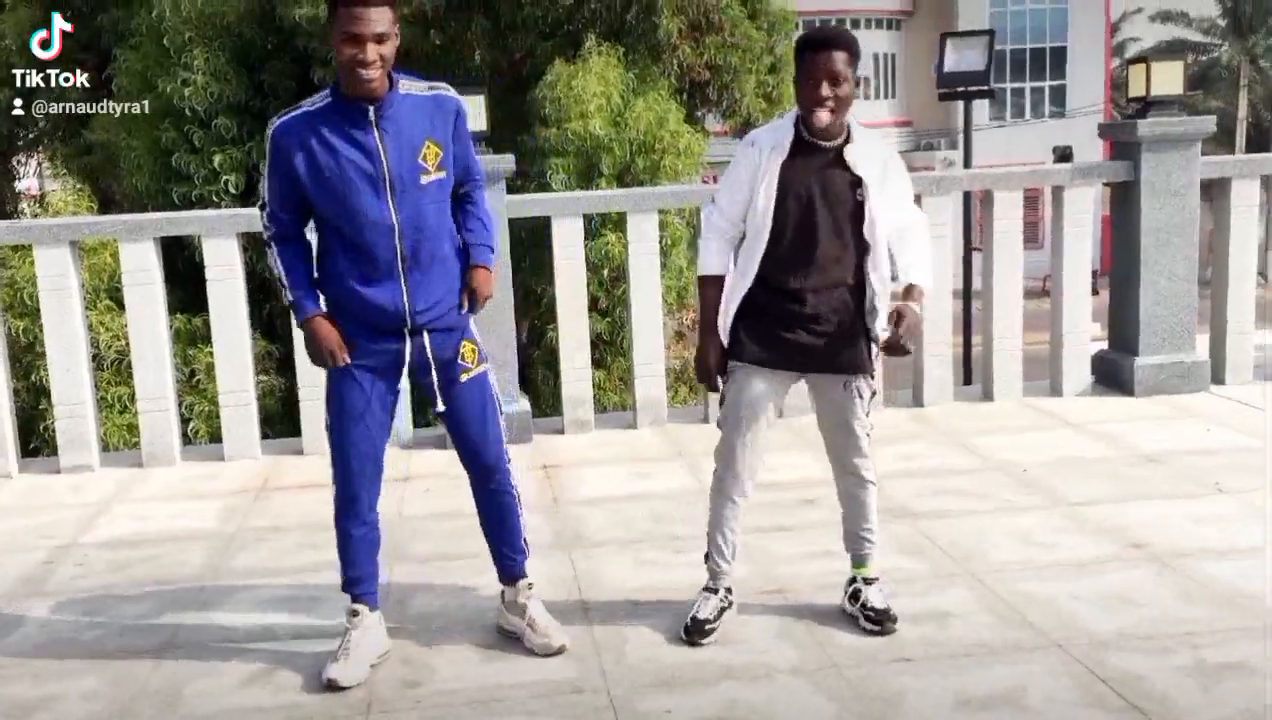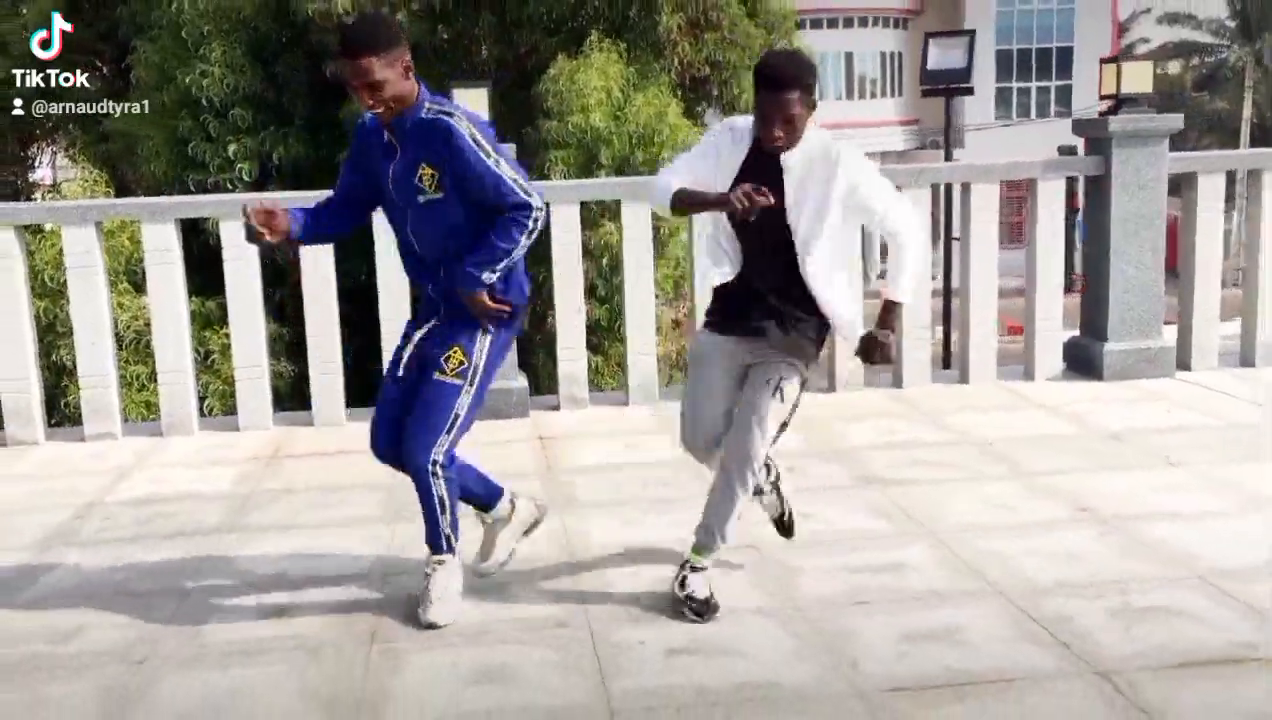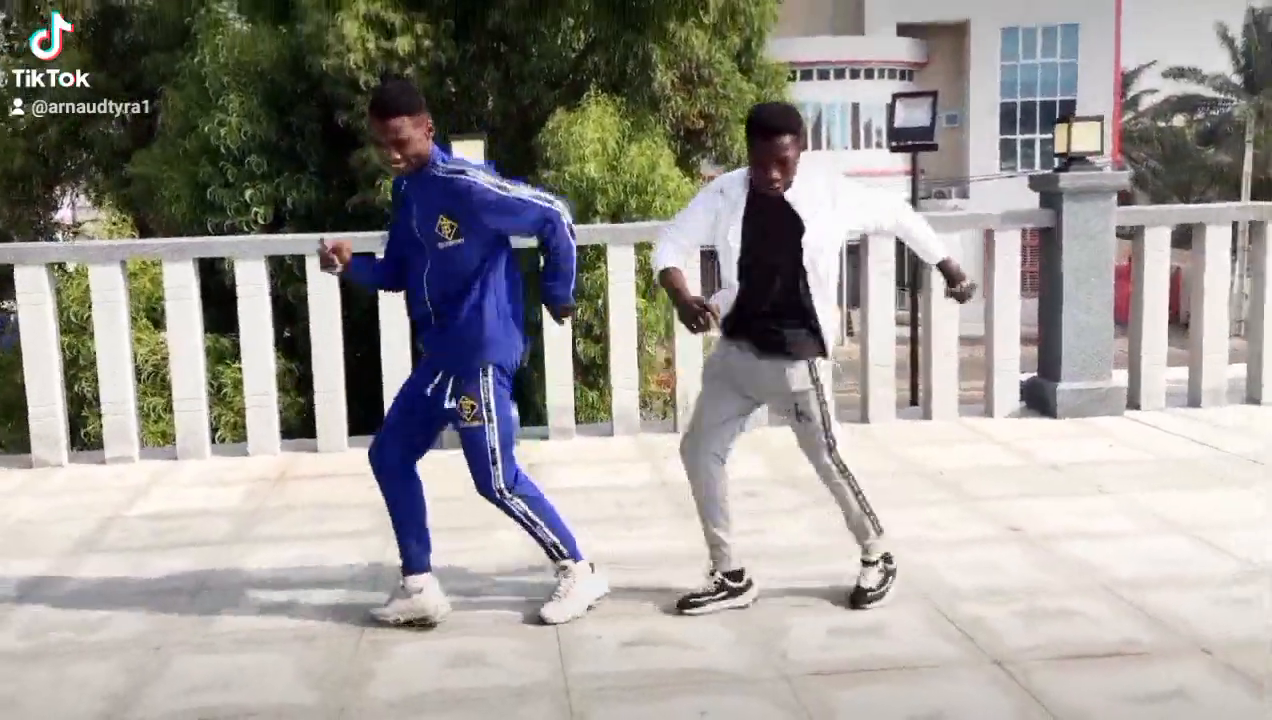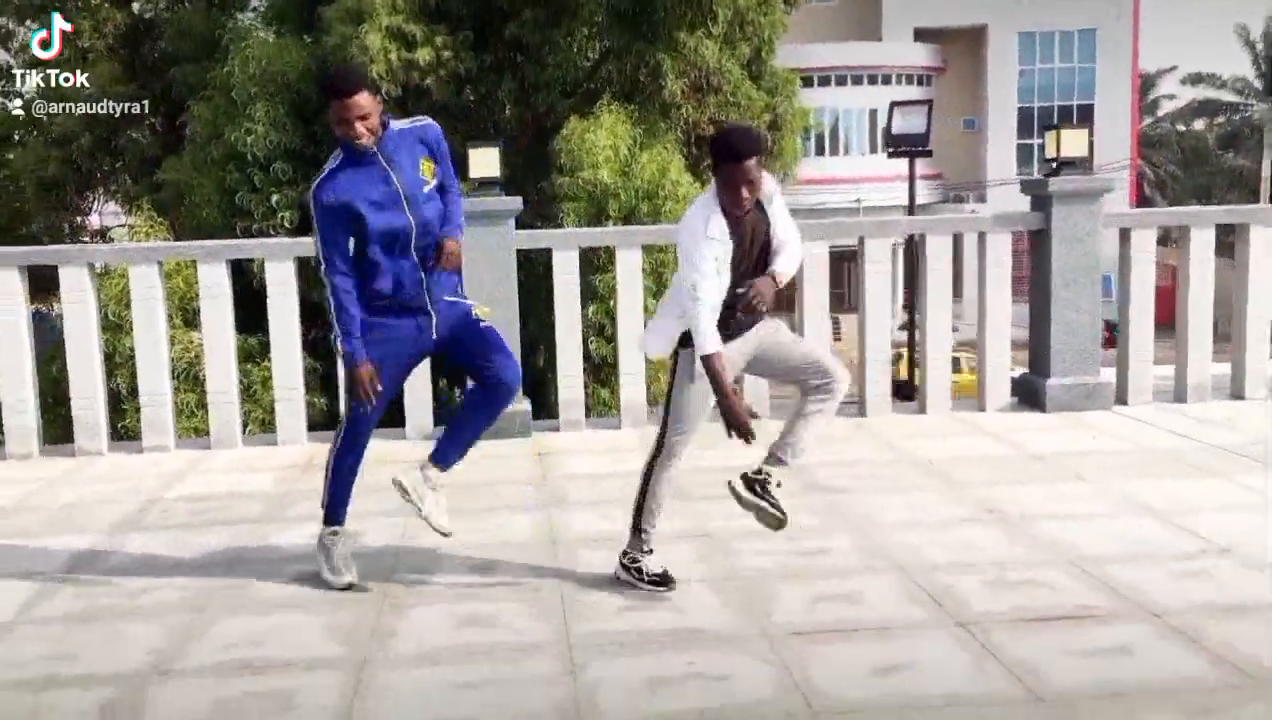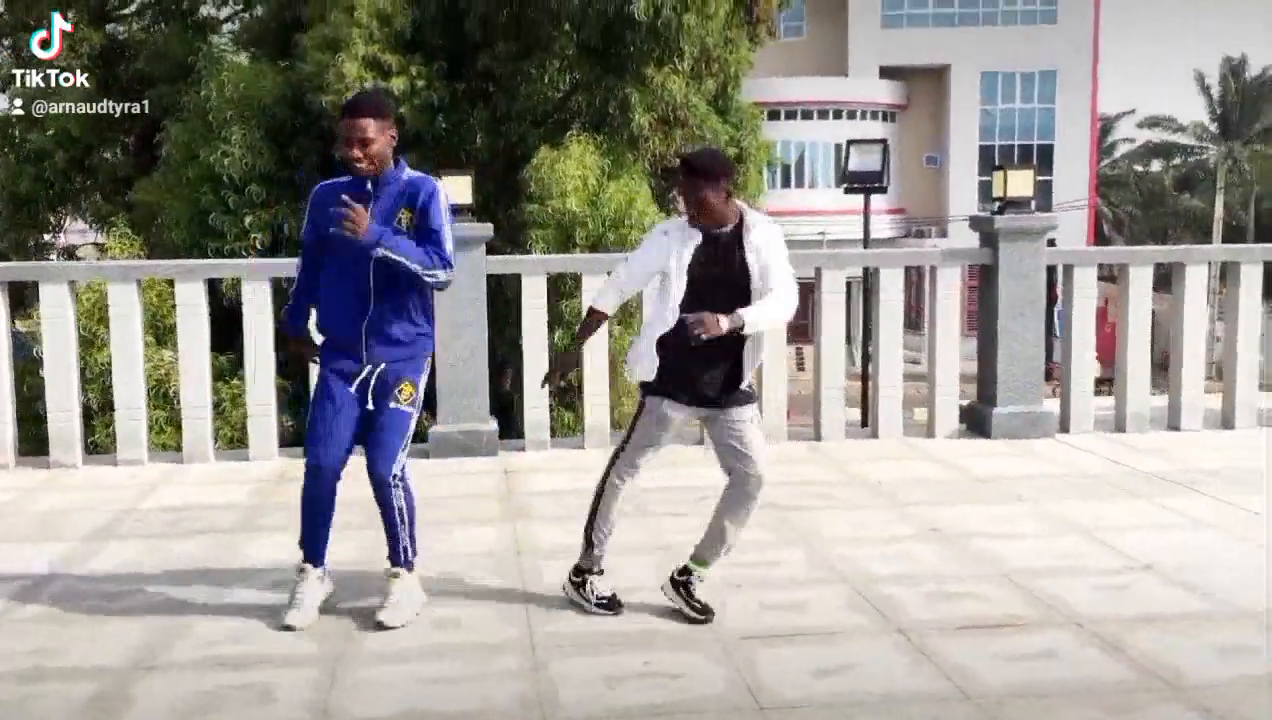
dt=1s
person 1, frame 1
left shoulder: (441, 107)
right shoulder: (294, 135)
left elbow: (470, 187)
right elbow: (281, 230)
left wrist: (480, 257)
right wrist: (308, 313)
left hip: (447, 326)
right hip: (360, 340)
left knee: (490, 464)
right knee: (356, 481)
left ankle: (517, 597)
right ankle: (365, 621)
person 1, frame 2
left shoulder: (454, 130)
right shoulder: (372, 134)
left elbow: (528, 208)
right elbow: (346, 205)
left wrist: (479, 279)
right wrist: (289, 224)
left hip: (483, 311)
right hip: (434, 310)
left knee: (427, 455)
right knee: (392, 445)
left ankle: (444, 560)
right ankle: (506, 508)
person 1, frame 3
left shoulder: (467, 184)
right shoulder: (405, 191)
left elbow: (555, 218)
right elbow: (400, 270)
left wrist: (562, 293)
right wrist: (354, 265)
left hip: (483, 355)
right hip: (438, 356)
left knee: (497, 482)
right knee: (388, 456)
left ankle: (579, 573)
right ankle: (421, 585)
person 1, frame 4
left shoulder: (423, 134)
right shoulder: (330, 188)
right elbow: (335, 275)
left wrist: (451, 234)
right wrist: (352, 356)
left hip: (446, 302)
right hip: (387, 320)
left knee: (505, 376)
right knee: (356, 427)
left ankle: (430, 474)
right ankle: (333, 535)
person 1, frame 5
left shoulder: (424, 192)
right shoulder: (325, 196)
left elbow: (441, 270)
right elbow: (309, 266)
left wrist: (375, 238)
right wrist: (294, 327)
left hip: (400, 352)
right hip: (341, 356)
left knee: (385, 468)
right knee: (321, 464)
left ankle: (402, 577)
person 2, frame 1
left shoulder: (878, 158)
right shoulder: (761, 148)
left elbow: (910, 240)
right elbow: (719, 236)
left wrist: (907, 305)
right wrist: (711, 331)
left hip: (843, 337)
right hip: (760, 335)
left knee: (854, 462)
right knee: (737, 459)
left ankle: (863, 580)
right ankle: (717, 586)
person 2, frame 2
left shoulder: (836, 163)
right shoulder: (729, 136)
left elbow: (906, 230)
right elbow: (666, 190)
left wrist: (888, 320)
right wrist: (718, 199)
left hip: (793, 324)
right hip: (731, 313)
left knee: (745, 446)
right knee: (700, 439)
left ankle: (696, 569)
right ankle: (762, 474)
person 2, frame 3
left shoulder: (830, 194)
right shoulder: (724, 194)
left elbow: (899, 217)
right elbow: (669, 247)
left wrist: (951, 271)
right wrist: (682, 298)
left hip: (795, 354)
right hip: (738, 346)
left knee: (826, 462)
right knee: (700, 451)
left ankle: (876, 558)
right ankle: (730, 575)
person 2, frame 4
left shoulder: (767, 194)
right shoulder: (701, 227)
left elbow: (789, 246)
right elbow: (699, 318)
left wrist: (772, 279)
right wrist: (727, 397)
left hip: (754, 325)
right hip: (705, 338)
left knee: (832, 378)
right knee: (673, 443)
left ankle: (764, 477)
right ankle: (637, 551)
person 2, frame 5
left shoulder: (763, 237)
right shoulder: (672, 236)
left elbow: (781, 303)
right elbow: (618, 285)
left wrist: (728, 321)
right wrist: (576, 346)
left hip: (730, 389)
right hip: (672, 382)
left knee: (751, 477)
right knee: (622, 473)
left ankle: (689, 576)
right ankle: (585, 572)
